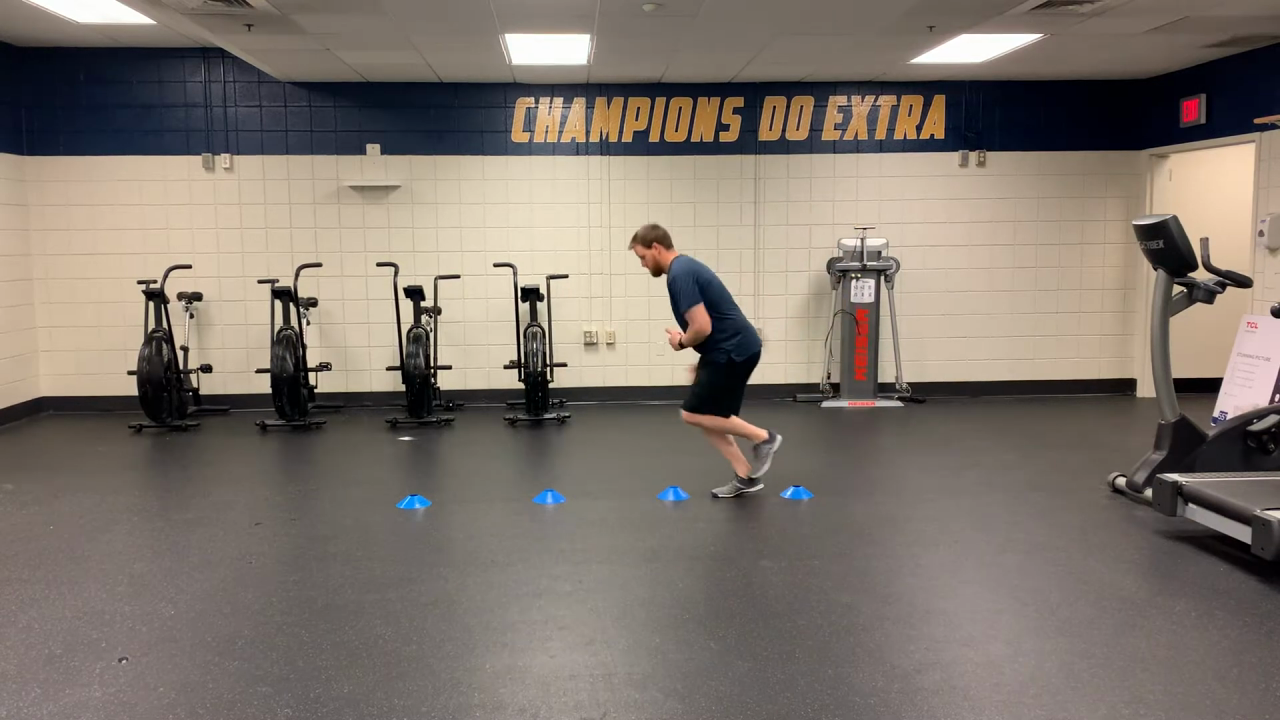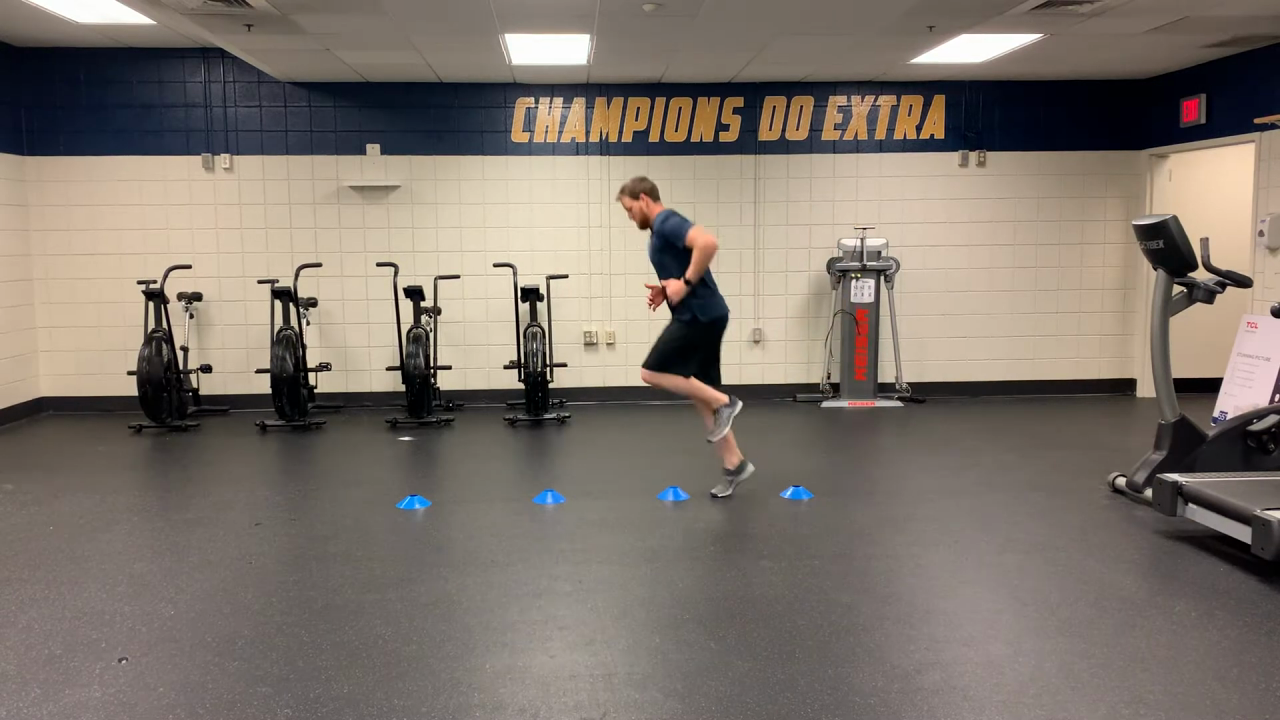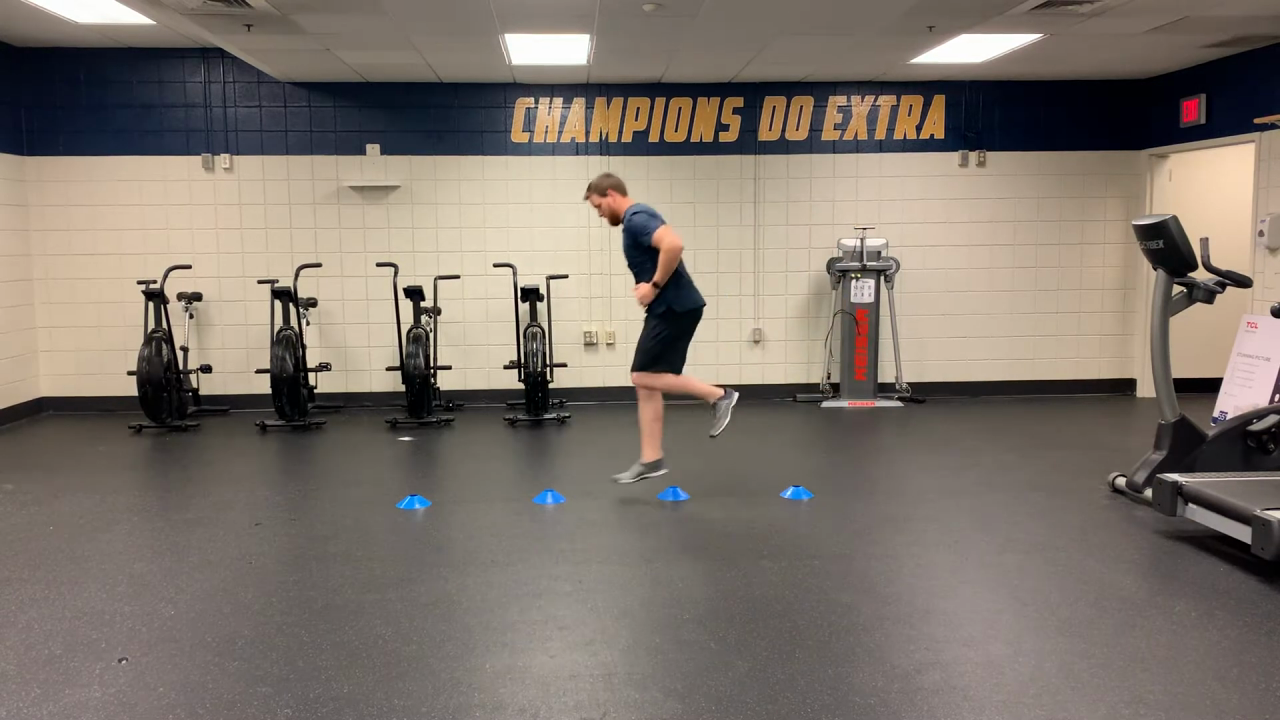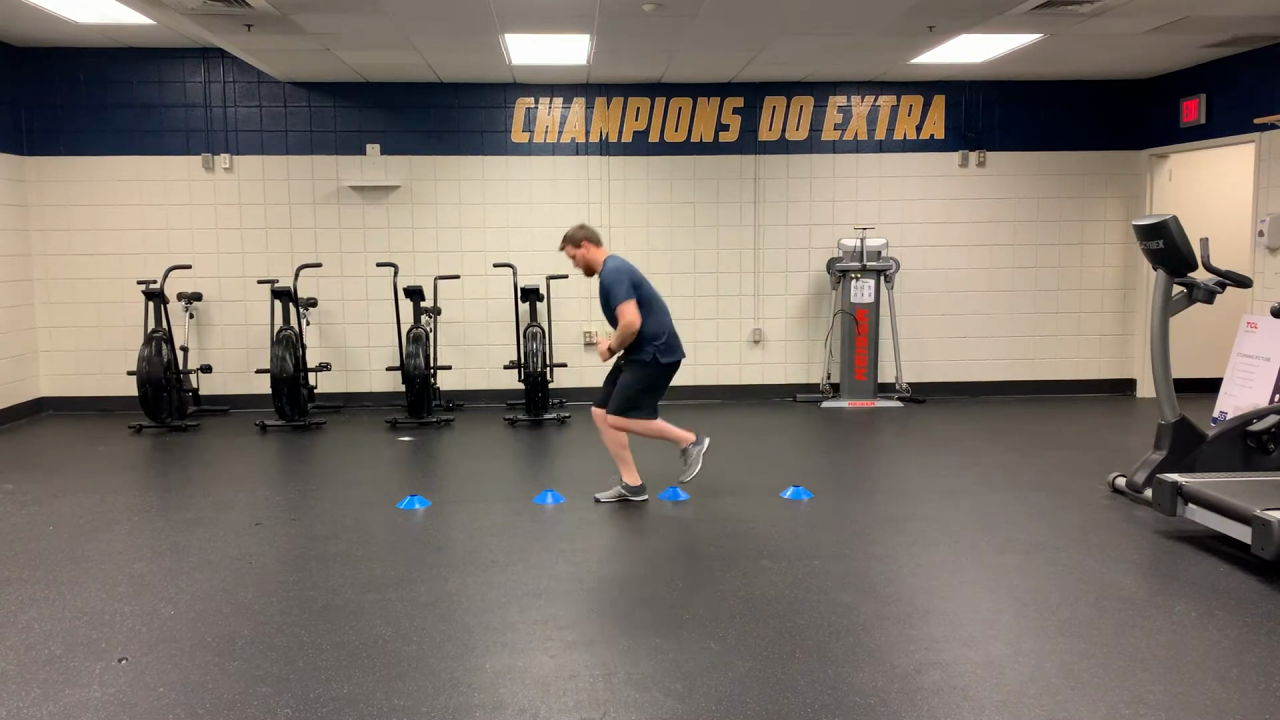
dt=0.2s
person 1, frame 1
left shoulder: (680, 275)
right shoulder: (684, 268)
left elbow: (702, 328)
left wrist: (681, 342)
left hip: (733, 351)
right hip: (729, 350)
left knee: (694, 414)
right knee: (713, 418)
left ankle: (762, 437)
right ankle: (745, 477)
person 1, frame 2
left shoulder: (666, 223)
right shoulder: (663, 228)
left elbow: (708, 242)
left wrist: (685, 283)
right wrist: (665, 290)
left hip: (700, 316)
right hip: (697, 316)
left knee: (653, 374)
right knee: (701, 393)
left ankle: (725, 402)
right ankle: (736, 464)
person 1, frame 3
left shoulder: (637, 217)
right shoulder: (636, 221)
left elbow: (674, 244)
left wrist: (654, 285)
left hip: (675, 307)
right hip: (667, 307)
left knee: (645, 377)
right knee: (645, 382)
left ankle: (718, 395)
right ankle: (651, 459)
person 1, frame 4
left shoulder: (613, 273)
right shoulder: (613, 269)
left elbow: (631, 324)
left wrist: (610, 349)
right wrist: (616, 348)
left hip: (655, 354)
right hip: (644, 353)
left knee: (618, 418)
right knee: (602, 413)
left ankle: (690, 441)
right ankle: (632, 484)
